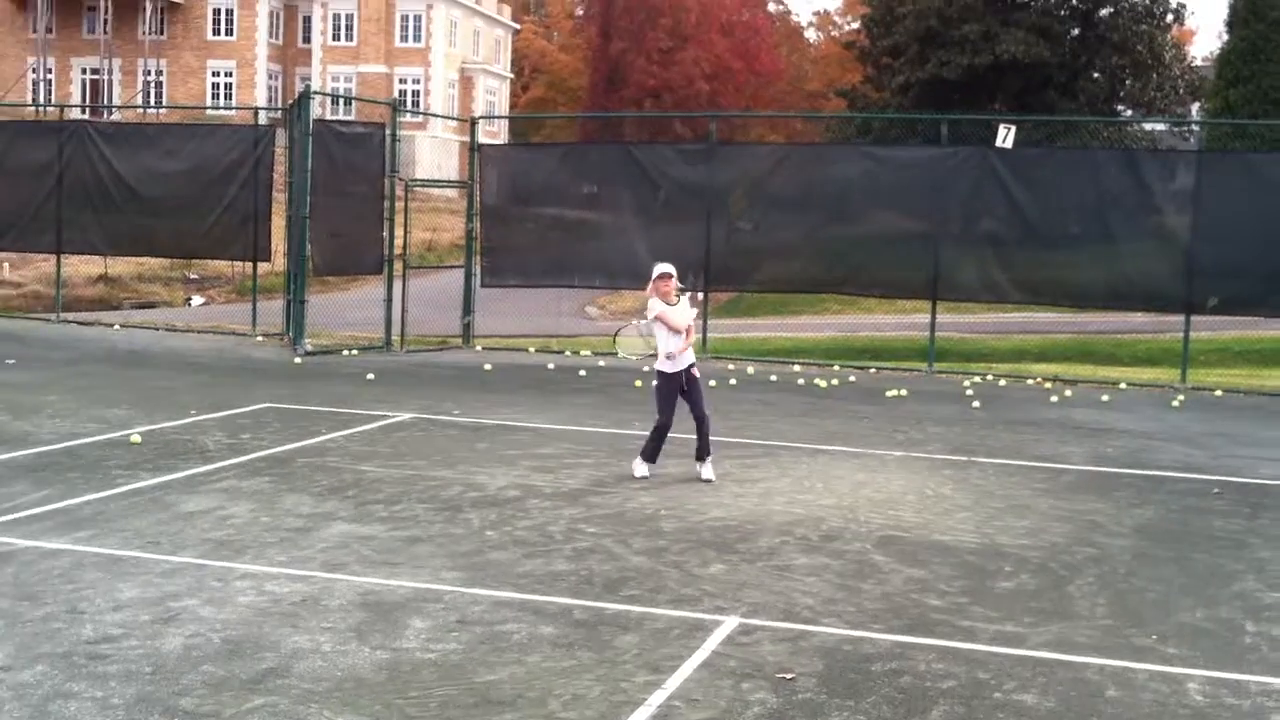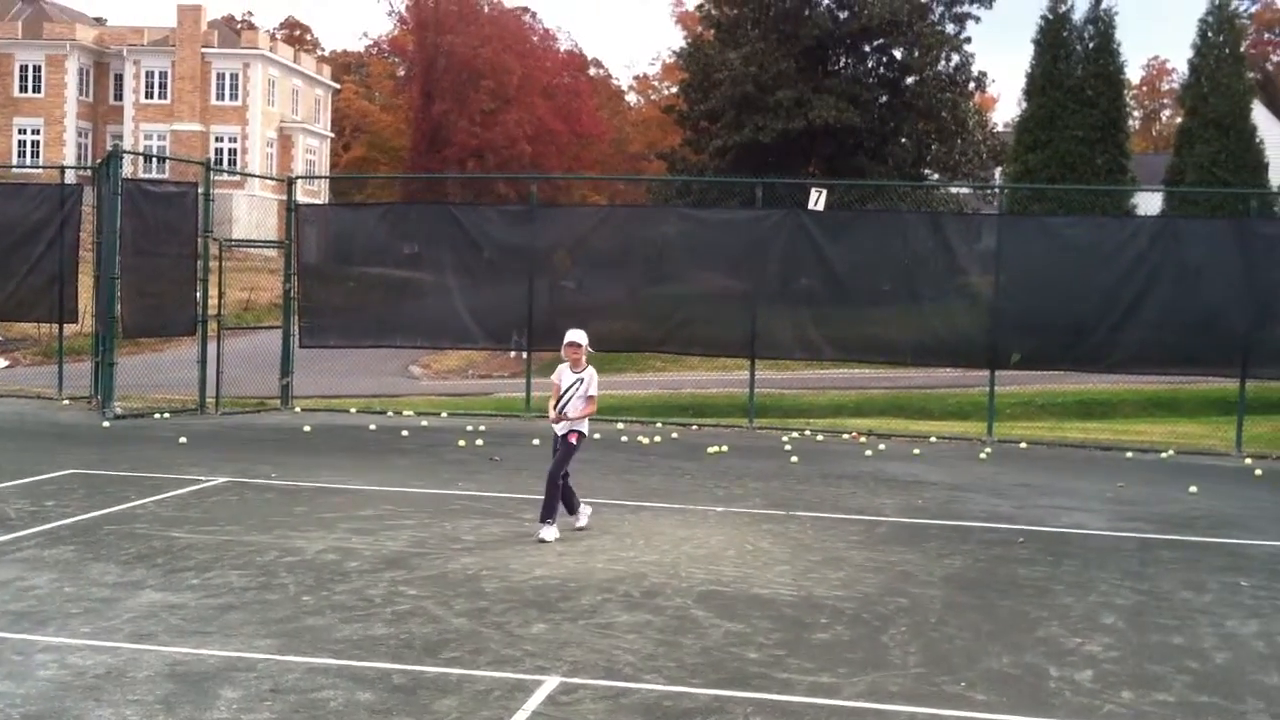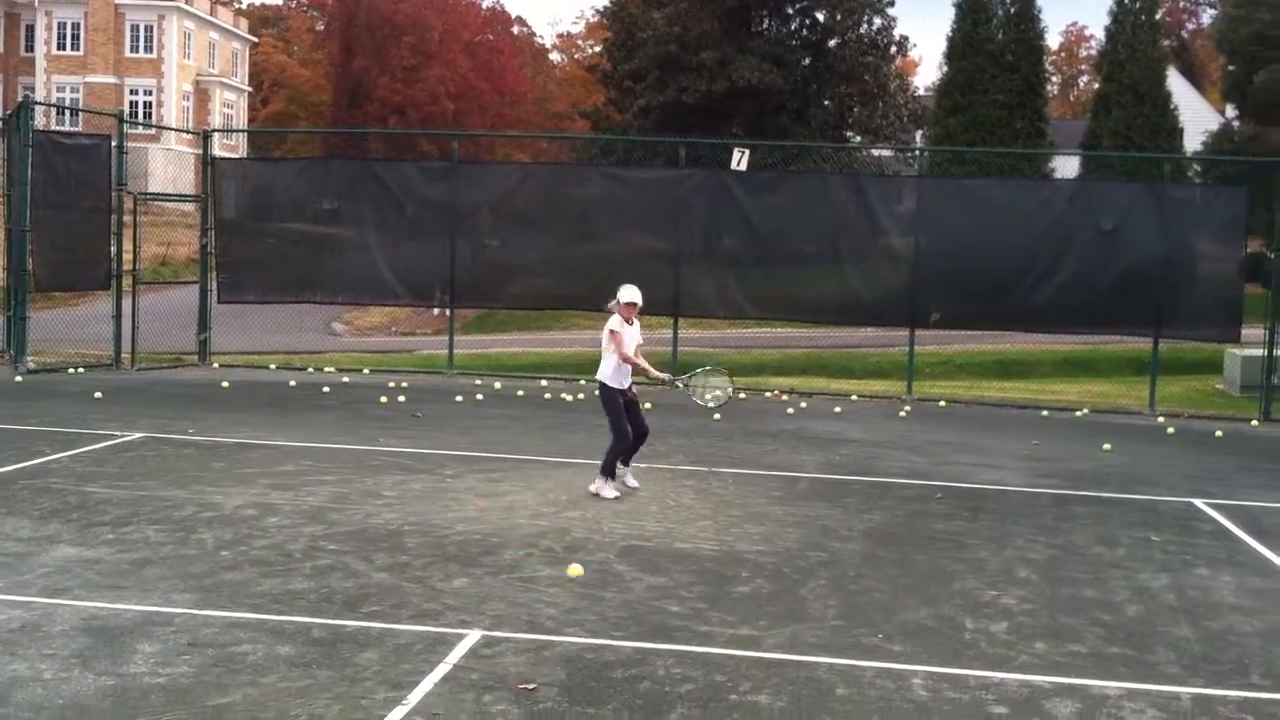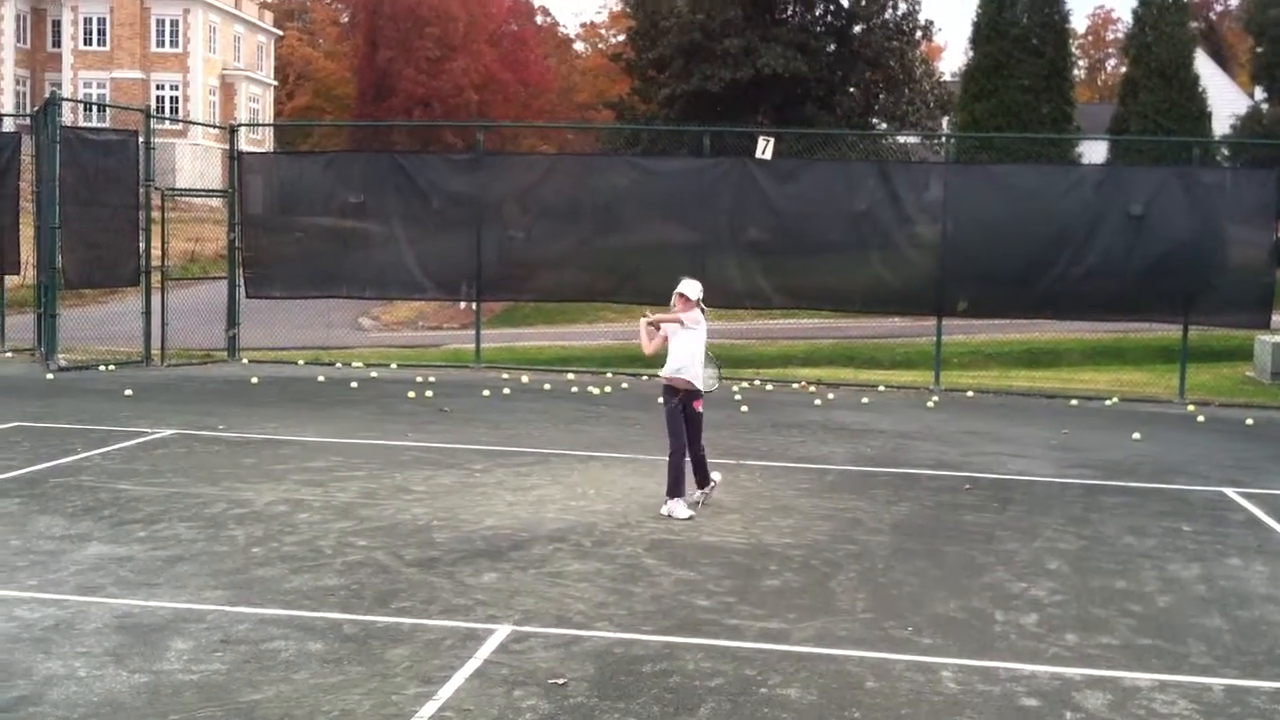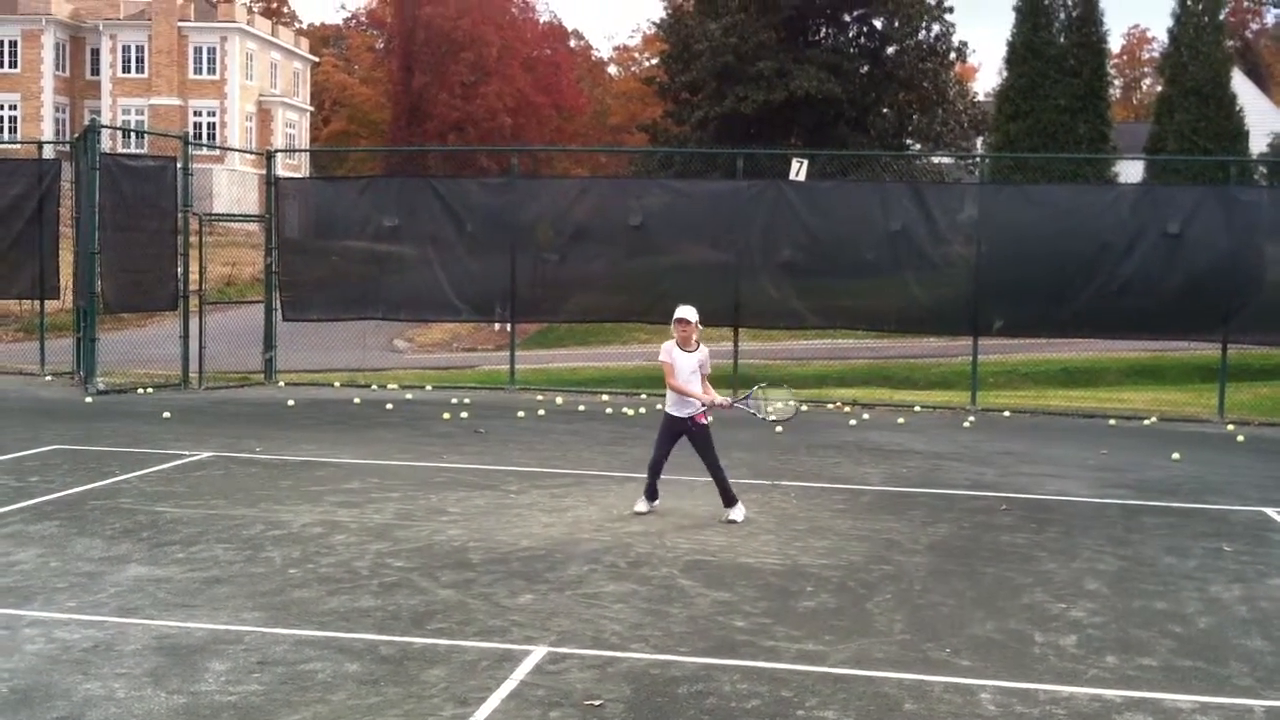
dt=1s
person 1, frame 1
left shoulder: (684, 302)
right shoulder: (654, 304)
left elbow: (690, 336)
right elbow: (679, 326)
left wrist: (679, 350)
right wrist: (692, 315)
left hip: (688, 367)
right hip: (666, 371)
left knee: (701, 416)
right knee: (664, 422)
left ankle: (703, 461)
right ankle: (644, 460)
person 1, frame 2
left shoulder: (590, 373)
right shoulder: (561, 370)
left elbow: (591, 408)
right elbow: (554, 398)
left wrist: (571, 417)
right wrist: (552, 413)
left hip: (577, 430)
right hip: (559, 430)
left knee: (554, 475)
right knee: (560, 477)
left ankle: (548, 523)
right ankle: (579, 509)
person 1, frame 3
left shoulder: (634, 324)
right shoulder: (615, 323)
left elbow: (635, 356)
right elbow: (622, 355)
left wrist: (655, 374)
right wrist: (654, 372)
left hip: (624, 385)
right hip: (609, 385)
left knee: (641, 432)
right knee: (623, 436)
left ankle: (622, 466)
right ankle: (603, 480)
person 1, frame 4
left shoulder: (697, 317)
right shoulder: (667, 326)
left elbow: (661, 318)
right elbow: (648, 350)
left wrist: (650, 320)
right wrist: (645, 327)
left hip: (692, 390)
right hip: (671, 389)
left knee: (695, 445)
right knee: (678, 446)
left ankle: (705, 483)
right ankle: (673, 500)
person 1, frame 5
left shoulder: (702, 352)
right shoulder: (669, 348)
right elbow: (671, 383)
left wrist: (715, 397)
right wrist: (698, 396)
left hip: (696, 414)
right hip: (672, 414)
left knee: (712, 462)
right knee: (656, 461)
left ankle: (733, 505)
right ankle: (649, 498)
